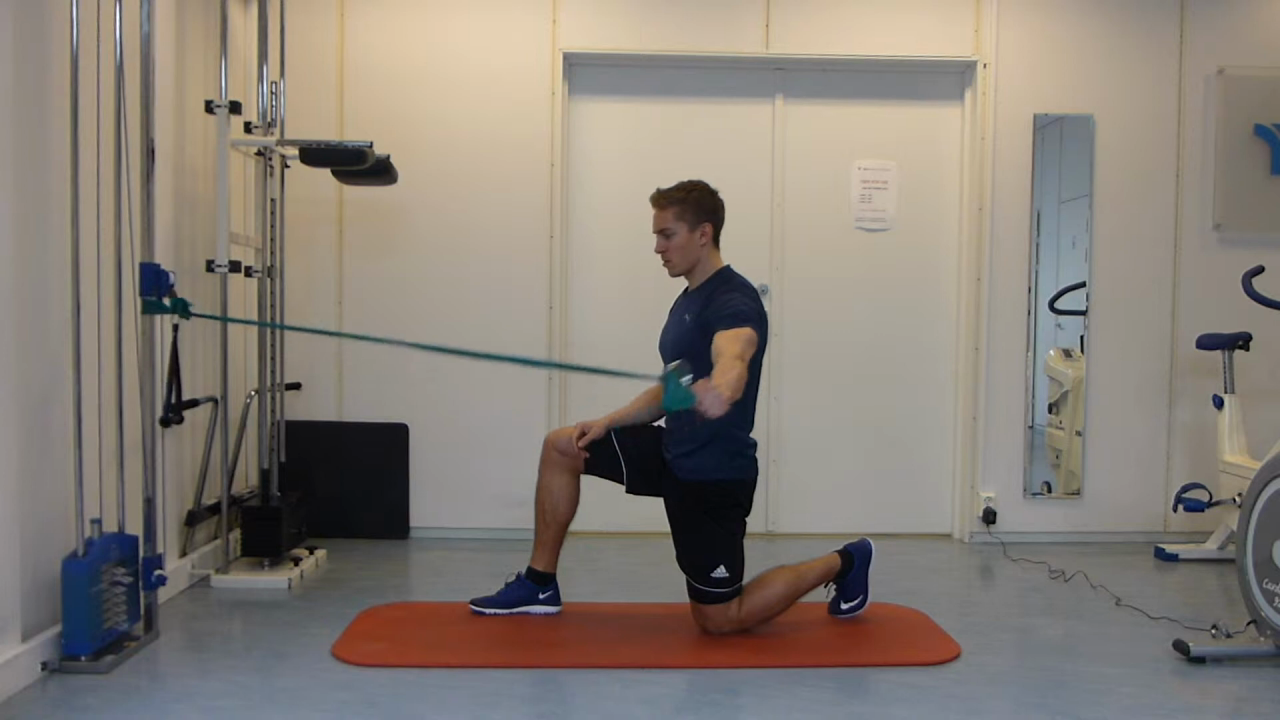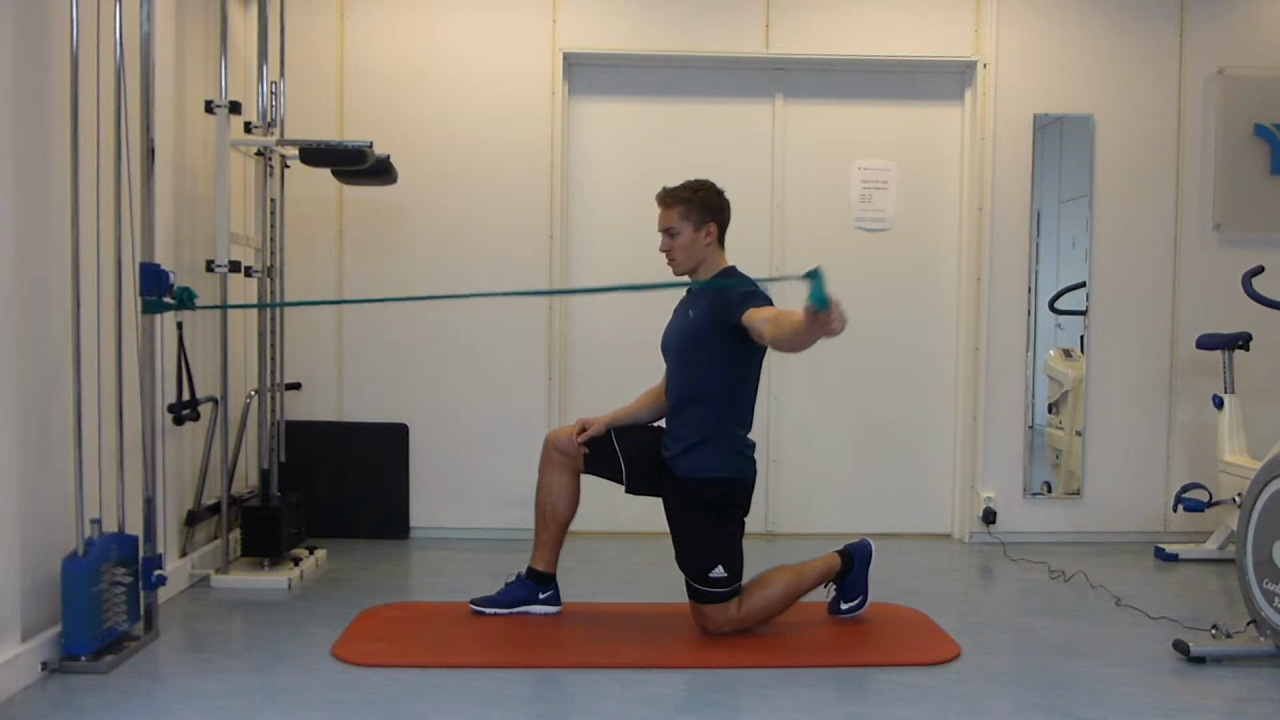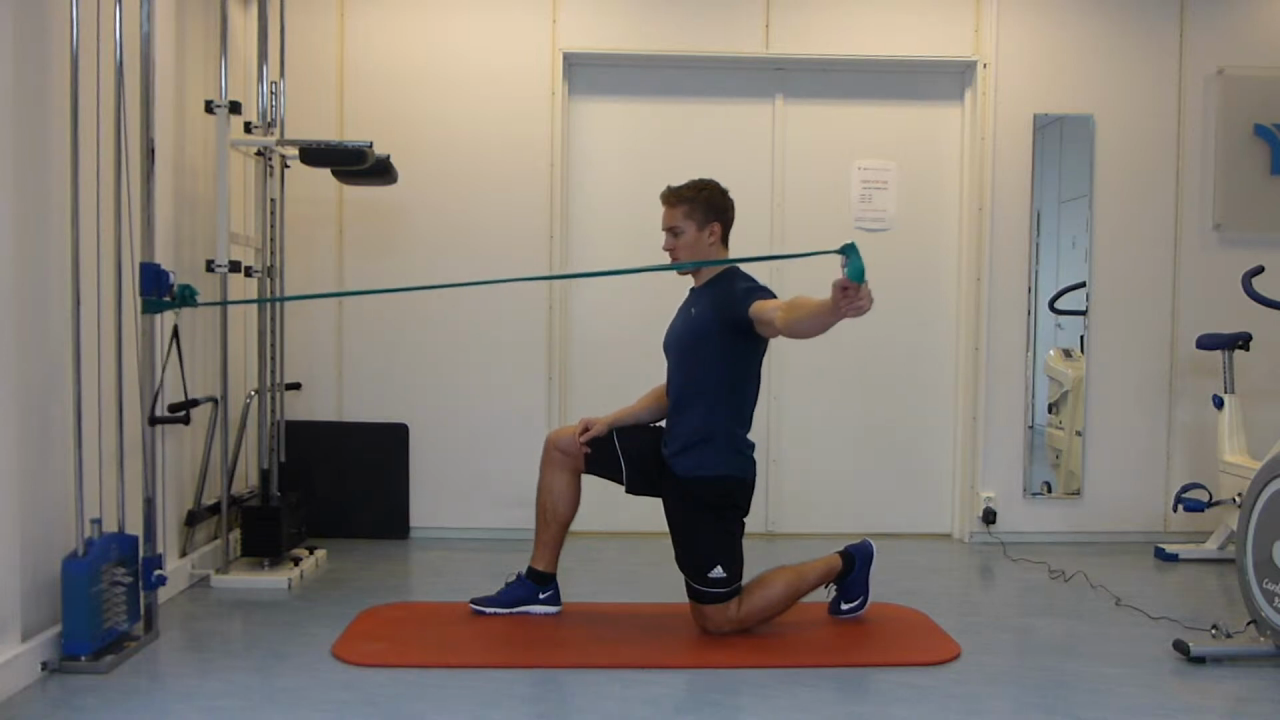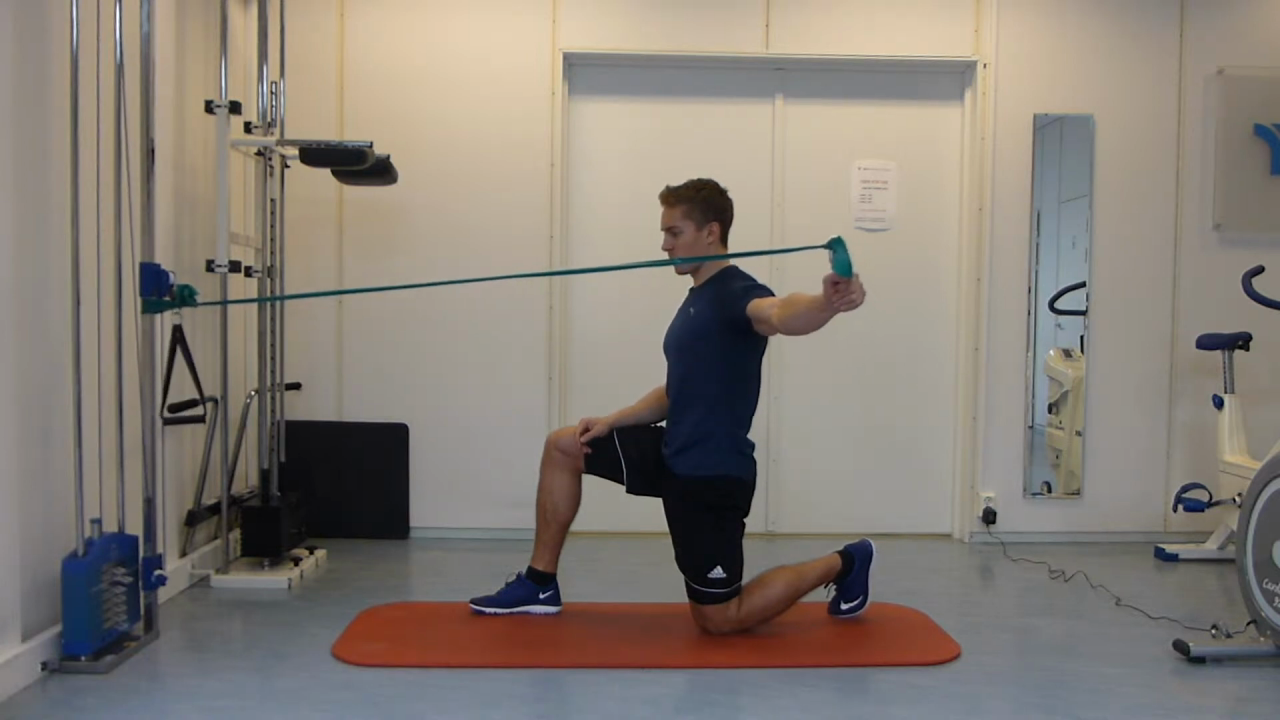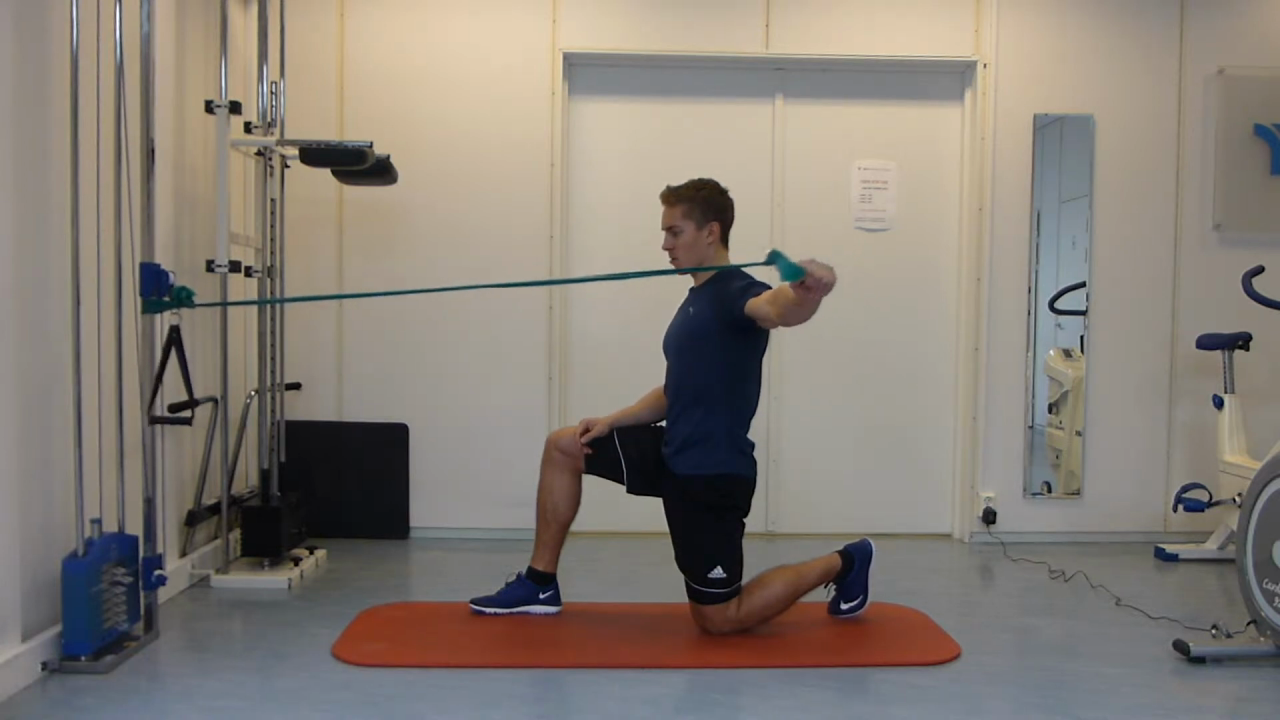
dt=0.5s
person 1, frame 1
left shoulder: (731, 299)
right shoulder: (687, 301)
left elbow: (731, 359)
left wrist: (717, 391)
right wrist: (608, 422)
left hip: (715, 475)
right hip: (674, 455)
left knee: (719, 618)
right knee: (561, 447)
left ankle: (841, 562)
right ankle: (539, 584)
person 1, frame 2
left shoulder: (737, 294)
right shoulder: (693, 301)
left elbow: (773, 327)
left wrist: (813, 323)
right wrist: (608, 420)
left hip: (713, 475)
right hip: (673, 455)
left knee: (719, 619)
right knee: (562, 446)
left ankle: (842, 563)
right ankle: (539, 584)
person 1, frame 3
left shoulder: (737, 294)
right shoulder: (697, 301)
left elbow: (784, 318)
left wrist: (835, 307)
right wrist: (612, 421)
left hip: (712, 475)
right hip: (673, 454)
left knee: (718, 619)
right knee: (562, 446)
left ankle: (842, 565)
right ankle: (538, 585)
person 1, frame 4
left shoulder: (736, 293)
right shoulder: (698, 300)
left elbow: (780, 314)
left wrist: (828, 303)
right wrist: (613, 421)
left hip: (713, 475)
right hip: (674, 455)
left knee: (719, 619)
right knee: (563, 447)
left ankle: (842, 563)
right ankle: (539, 584)
person 1, frame 5
left shoulder: (736, 292)
right shoulder: (698, 300)
left elbow: (778, 308)
left wrist: (810, 290)
right wrist: (612, 421)
left hip: (713, 474)
right hip: (674, 455)
left knee: (718, 618)
right knee: (563, 447)
left ankle: (842, 563)
right ankle: (540, 584)
